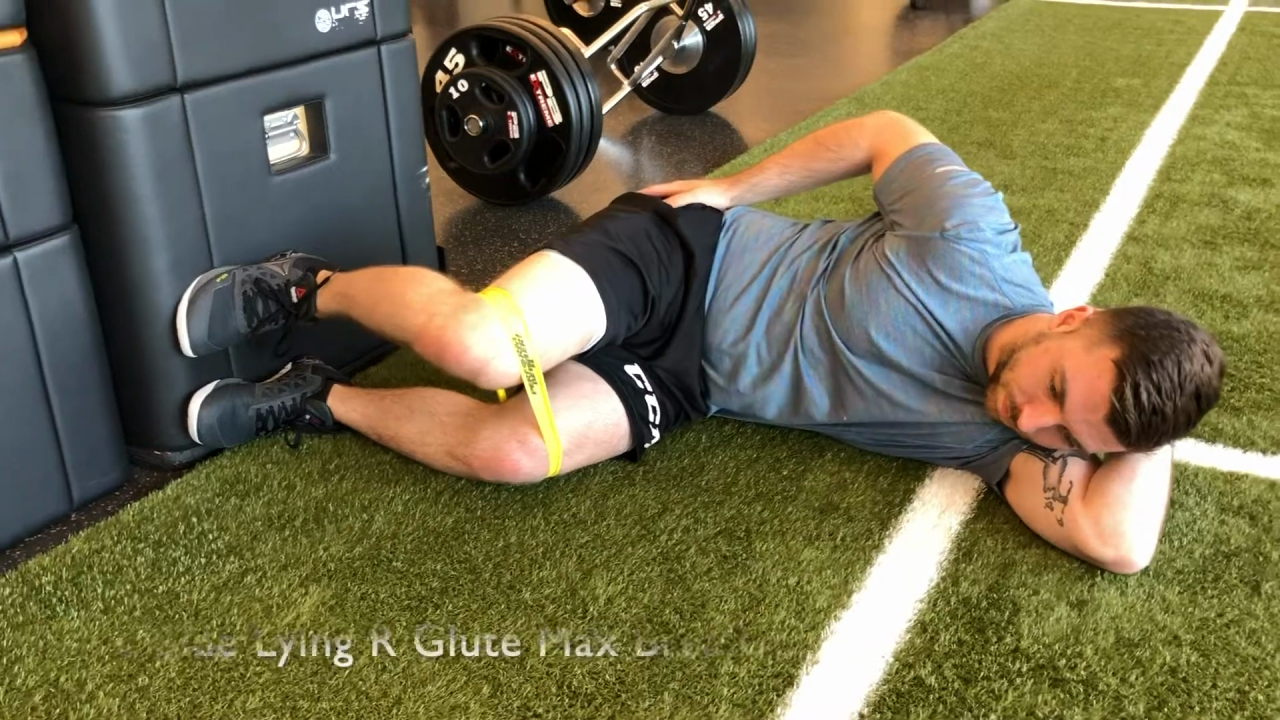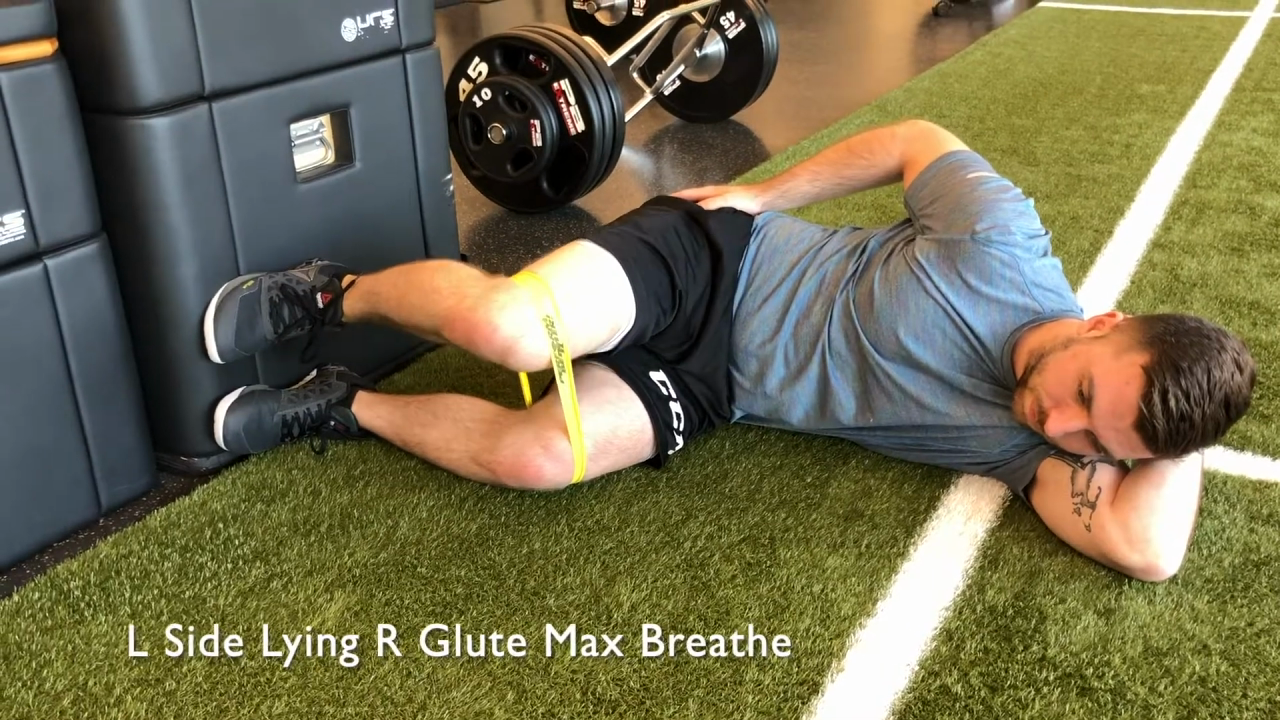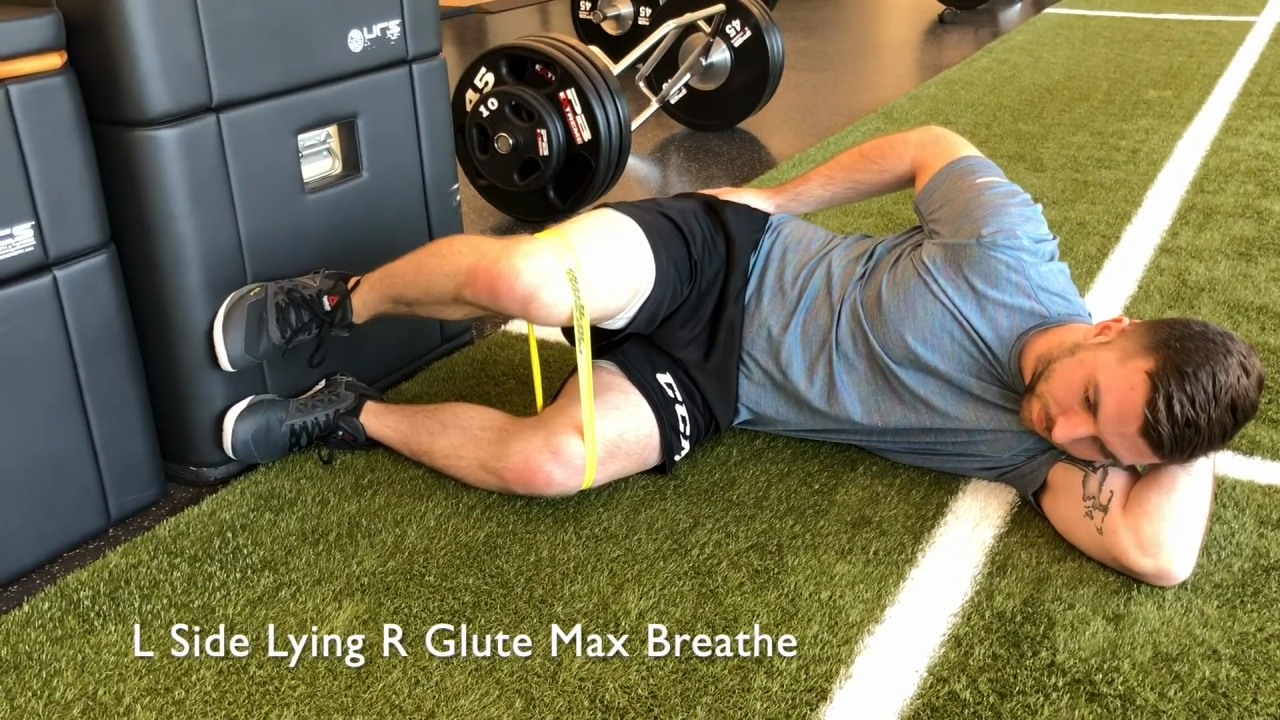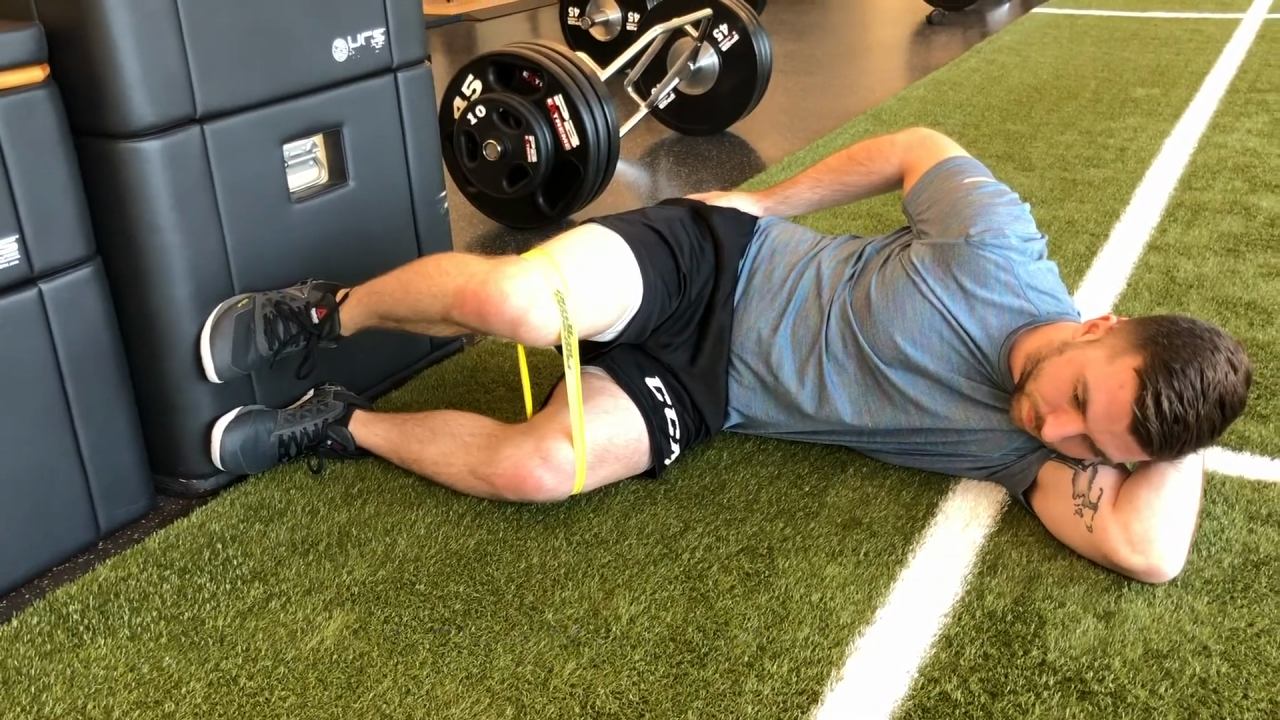
dt=1s
person 1, frame 1
left shoulder: (1011, 441)
right shoulder: (971, 233)
left elbow: (1118, 543)
right elbow: (883, 130)
left wrist: (1146, 428)
right wrist: (739, 188)
left hip: (689, 382)
right hip: (688, 258)
left knee: (511, 450)
right knee: (480, 343)
left ankle: (320, 401)
right ankle: (309, 288)
person 1, frame 2
left shoulder: (1044, 449)
right shoulder: (1002, 238)
left elbow: (1144, 549)
right elbow: (914, 139)
left wrist: (1180, 430)
right wrist: (766, 193)
left hip: (711, 388)
right hip: (715, 262)
left knee: (537, 454)
right knee: (507, 326)
left ankle: (346, 406)
right ankle: (338, 295)
person 1, frame 3
left shoulder: (1044, 453)
right shoulder: (1010, 244)
left elbow: (1158, 553)
right elbow: (928, 145)
left wrist: (1190, 440)
right wrist: (776, 199)
left hip: (719, 387)
right hip: (724, 261)
left knee: (547, 461)
right knee: (528, 277)
left ankle: (354, 417)
right ankle: (342, 300)
person 1, frame 4
left shoulder: (1033, 452)
right shoulder: (999, 246)
left elbow: (1147, 550)
right elbow: (917, 146)
left wrist: (1180, 439)
right wrist: (764, 205)
left hip: (706, 393)
right hip: (712, 264)
left knee: (537, 468)
right knee: (513, 298)
left ankle: (341, 426)
right ankle: (329, 312)
